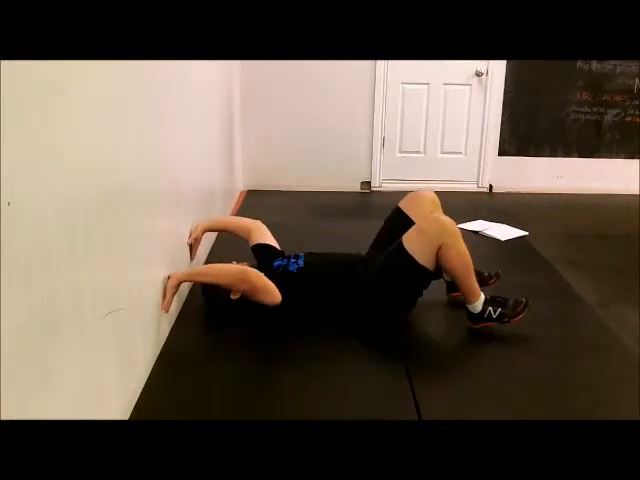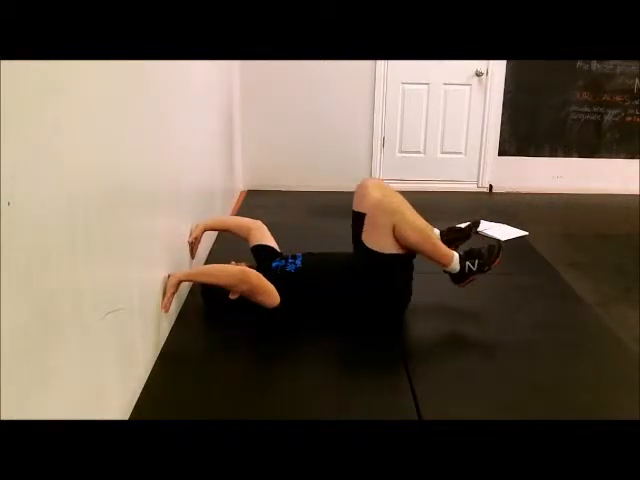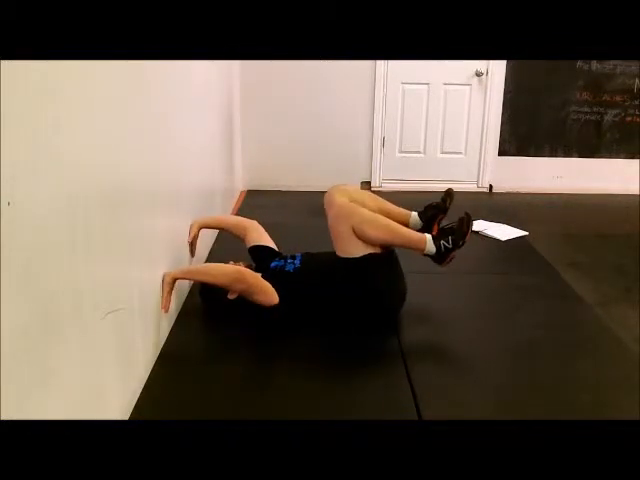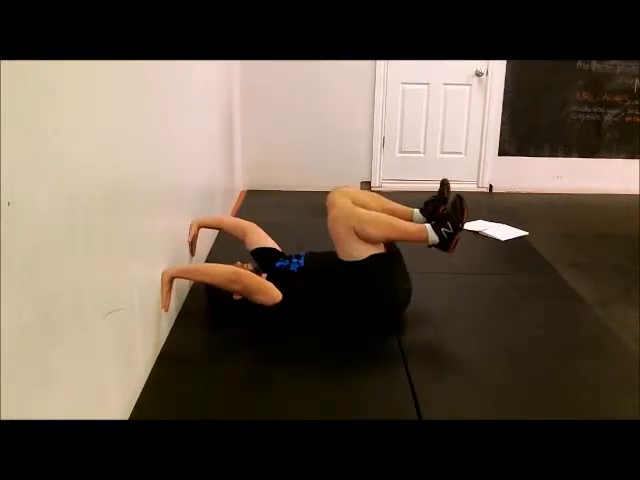
dt=0.5s
person 1, frame 1
left shoulder: (269, 263)
right shoulder: (267, 291)
left elbow: (254, 225)
right elbow: (243, 275)
left wrist: (204, 226)
right wrist: (182, 276)
left hip: (373, 266)
right hip: (382, 292)
left knee: (424, 200)
right knee: (440, 226)
left ankle: (459, 279)
right ankle: (480, 308)
person 1, frame 2
left shoulder: (268, 263)
right shoulder: (269, 294)
left elbow: (254, 226)
right elbow: (243, 277)
left wrist: (204, 225)
right wrist: (180, 276)
left hip: (363, 268)
right hip: (381, 290)
left knee: (370, 188)
right knee: (382, 206)
left ankle: (437, 240)
right ankle: (457, 267)
person 1, frame 3
left shoulder: (267, 265)
right shoulder: (268, 299)
left elbow: (248, 226)
right elbow: (239, 276)
left wrist: (200, 223)
right wrist: (175, 274)
left hip: (378, 279)
right hip: (378, 292)
left knee: (338, 196)
right knee: (342, 210)
left ankle: (419, 221)
right ankle: (434, 246)
person 1, frame 4
left shoulder: (272, 266)
right shoulder: (272, 297)
left elbow: (246, 228)
right elbow: (236, 278)
left wrist: (200, 223)
right wrist: (173, 272)
left hip: (381, 278)
right hip: (382, 292)
left knee: (339, 197)
right knee: (343, 213)
left ankle: (421, 217)
right ankle: (436, 235)
